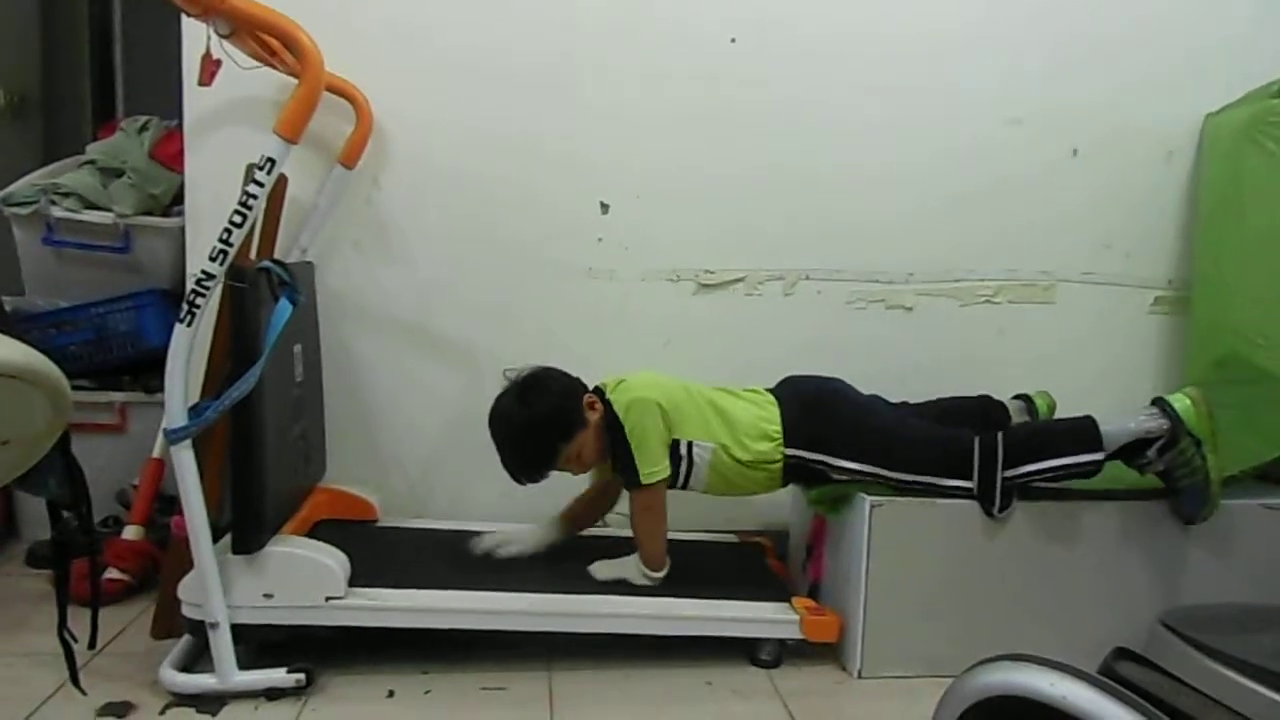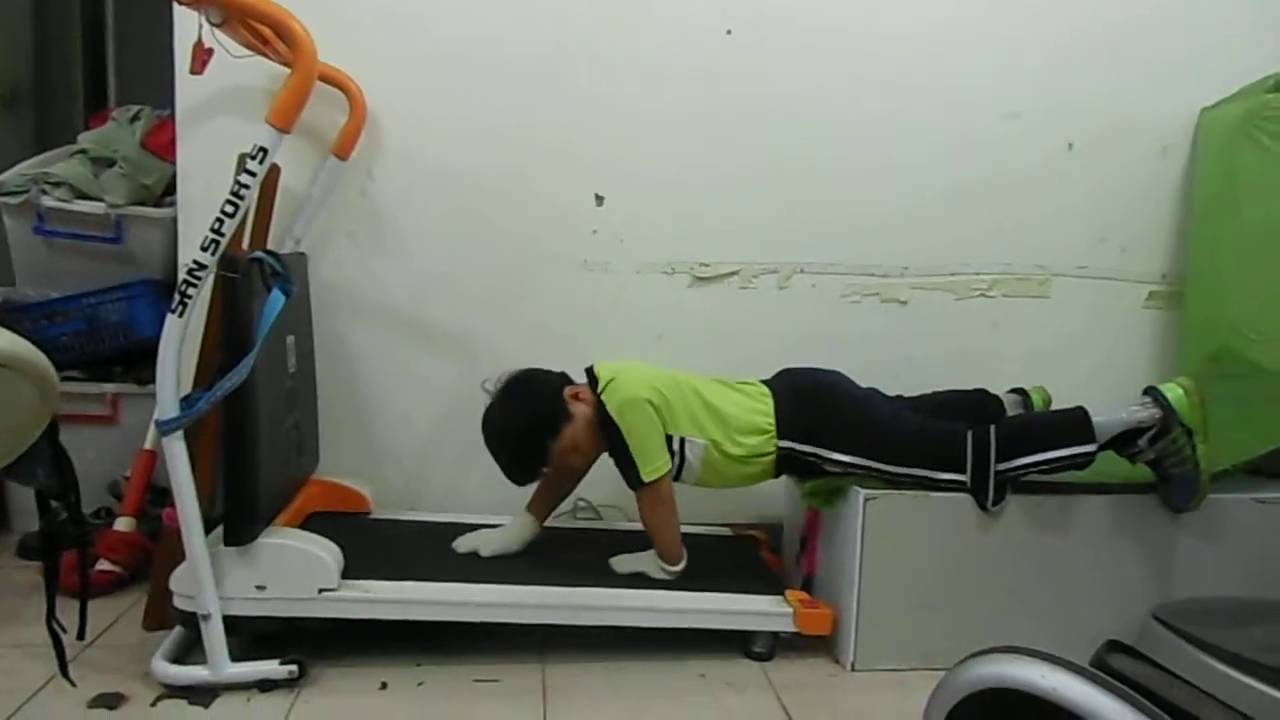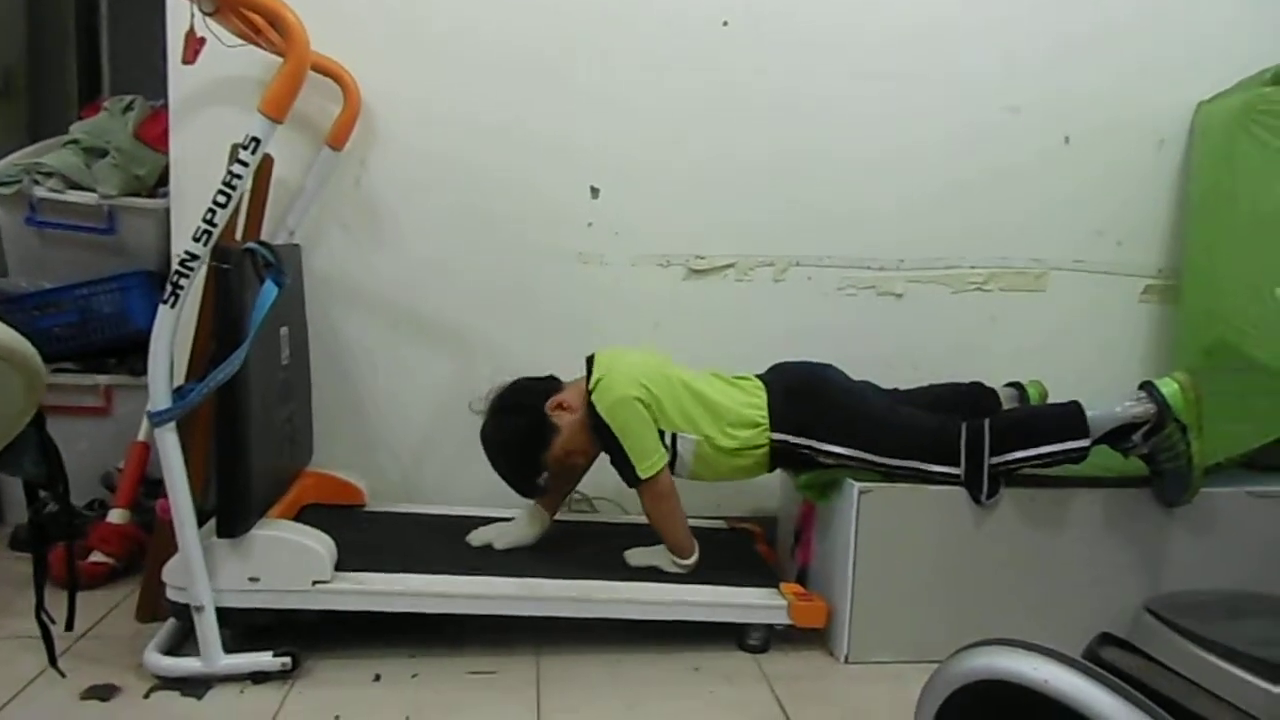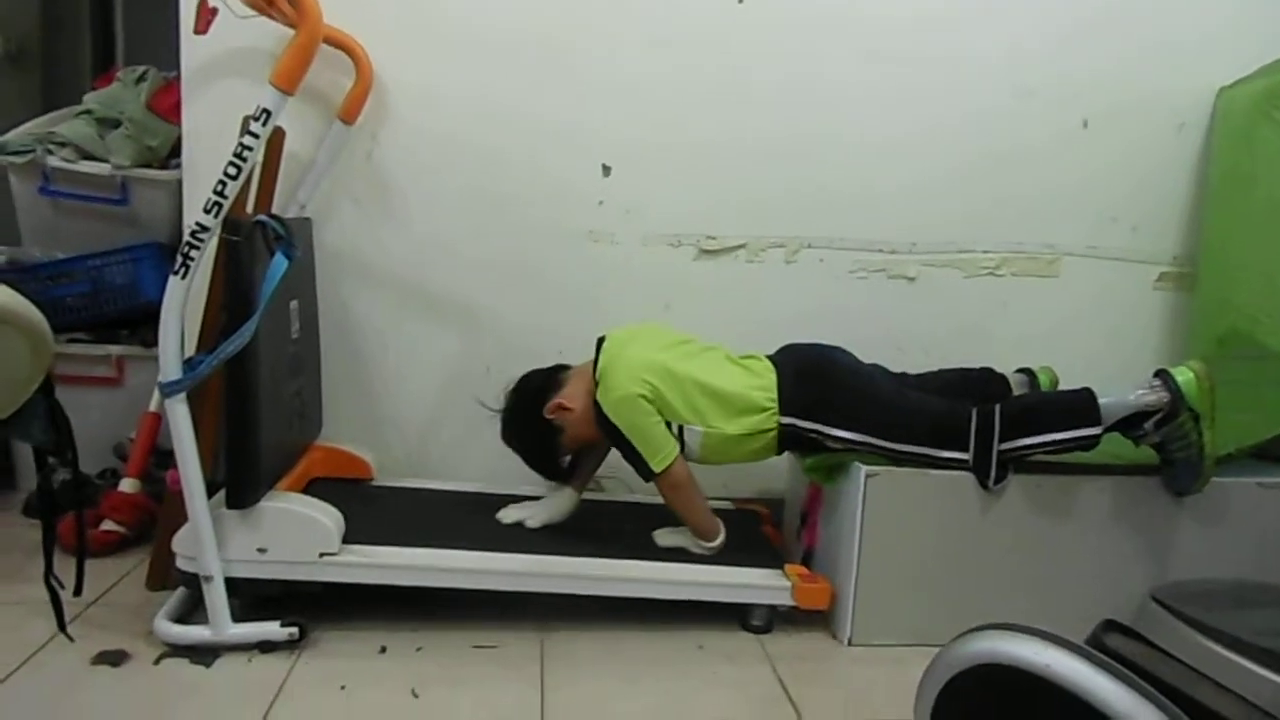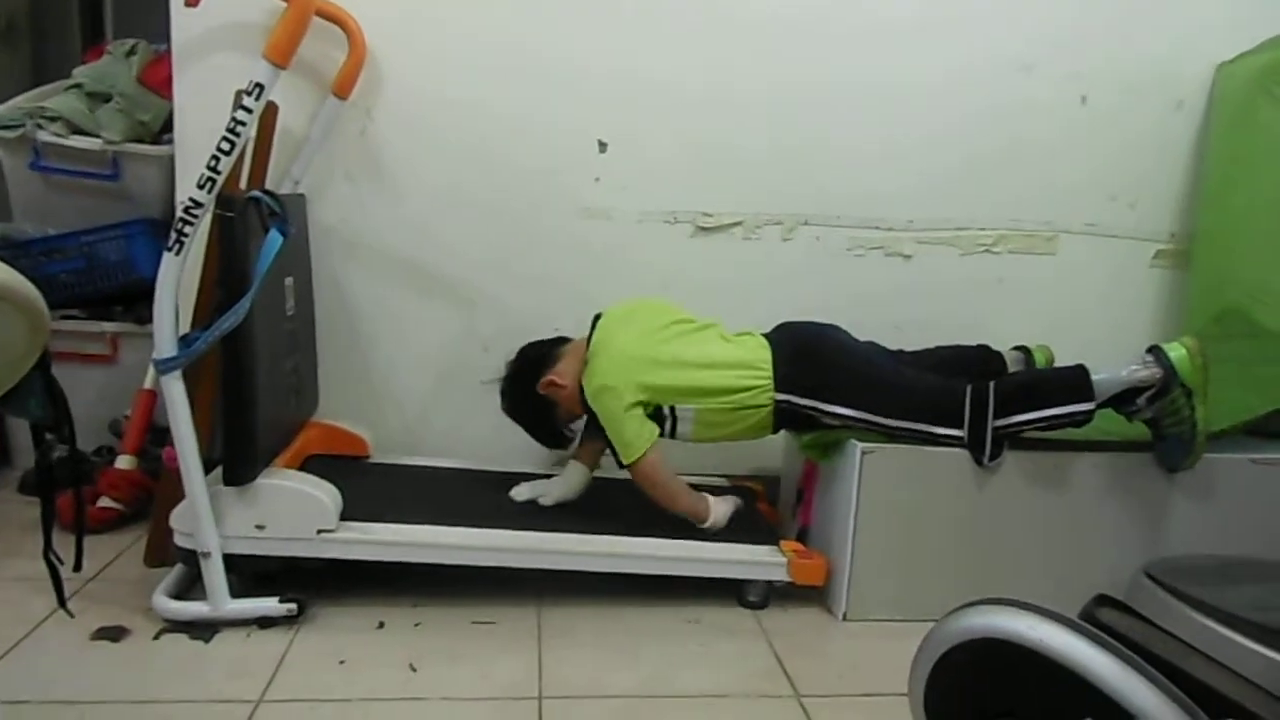
dt=0.3s
person 1, frame 1
left shoulder: (632, 406)
right shoulder: (614, 407)
left elbow: (649, 507)
right elbow: (604, 496)
left wrist: (644, 566)
right wrist: (543, 534)
left hip: (814, 433)
right hip: (798, 410)
left knee: (978, 466)
right knee: (921, 425)
left ankle: (1156, 429)
right ankle: (1015, 412)
person 1, frame 2
left shoulder: (623, 401)
right shoulder: (598, 388)
left elbow: (657, 495)
right elbow: (563, 470)
left wrist: (666, 562)
right wrist: (521, 527)
left hip: (806, 425)
right hip: (793, 403)
left knee: (971, 458)
right knee: (909, 416)
left ankle: (1147, 418)
right ankle: (1011, 404)
person 1, frame 3
left shoulder: (615, 400)
right shoulder: (599, 373)
left elbow: (656, 488)
right elbow: (568, 464)
left wrist: (680, 555)
right wrist: (532, 521)
left hip: (800, 420)
right hip: (789, 394)
left knee: (964, 452)
right knee: (909, 410)
left ankle: (1141, 414)
person 1, frame 4
left shoulder: (619, 394)
right shoulder: (612, 349)
left elbow: (674, 478)
right elbow: (605, 438)
left wrist: (707, 538)
right wrist: (559, 498)
left hip: (807, 404)
right hip: (799, 372)
left knee: (974, 437)
right knee: (918, 395)
left ankle: (1155, 400)
person 1, frame 5
left shoulder: (605, 381)
right shoulder: (613, 322)
left elbow: (652, 476)
left wrist: (708, 513)
right wrist: (572, 476)
left hip: (802, 383)
right hip: (794, 348)
left knee: (968, 415)
right knee: (913, 373)
left ankle: (1149, 377)
